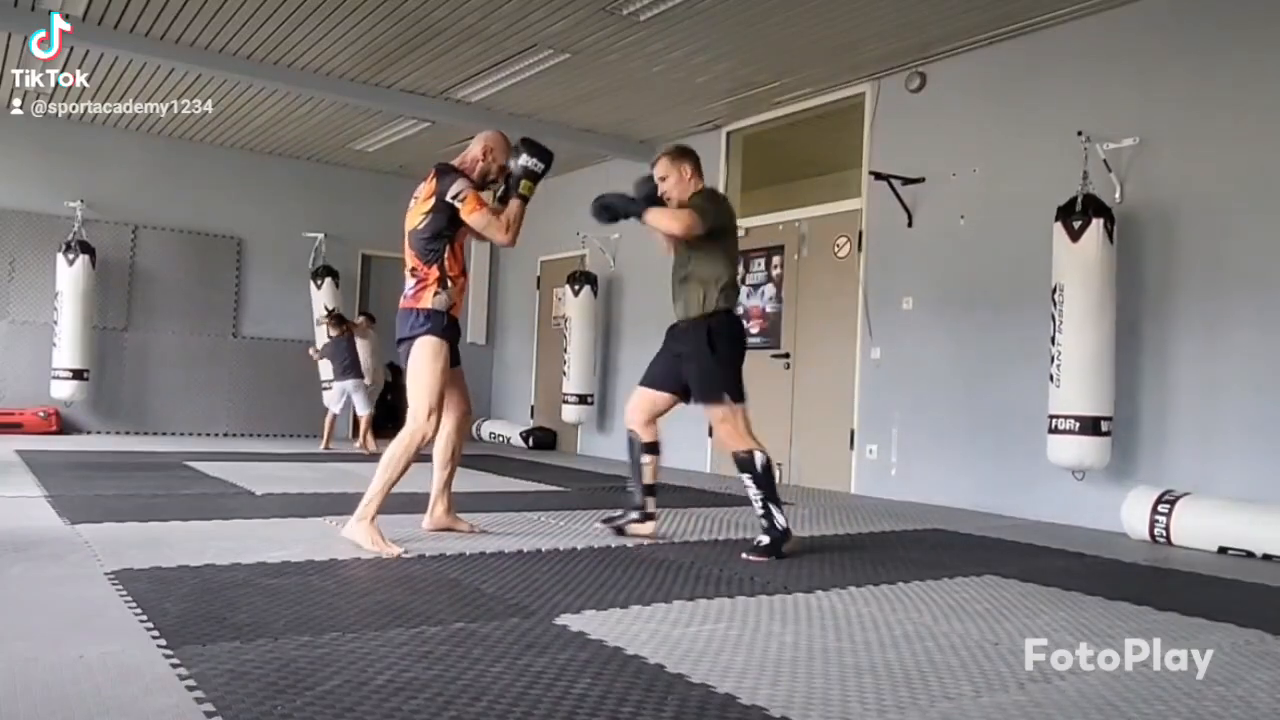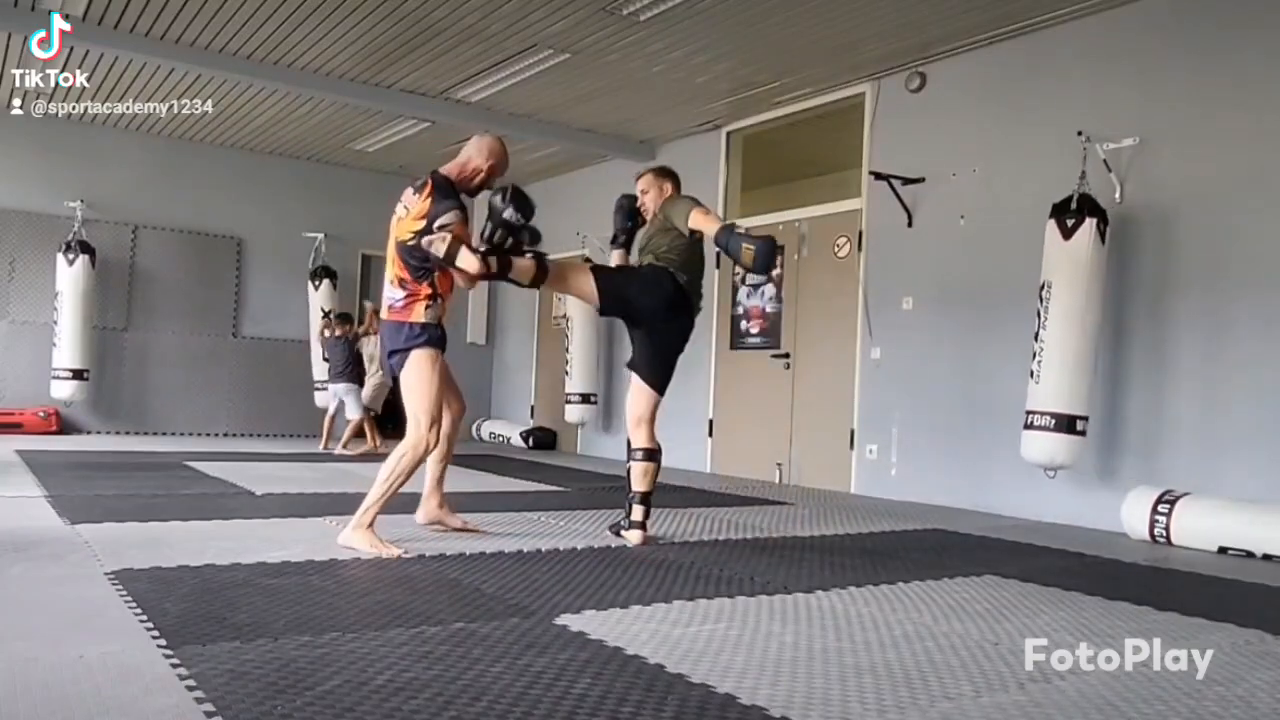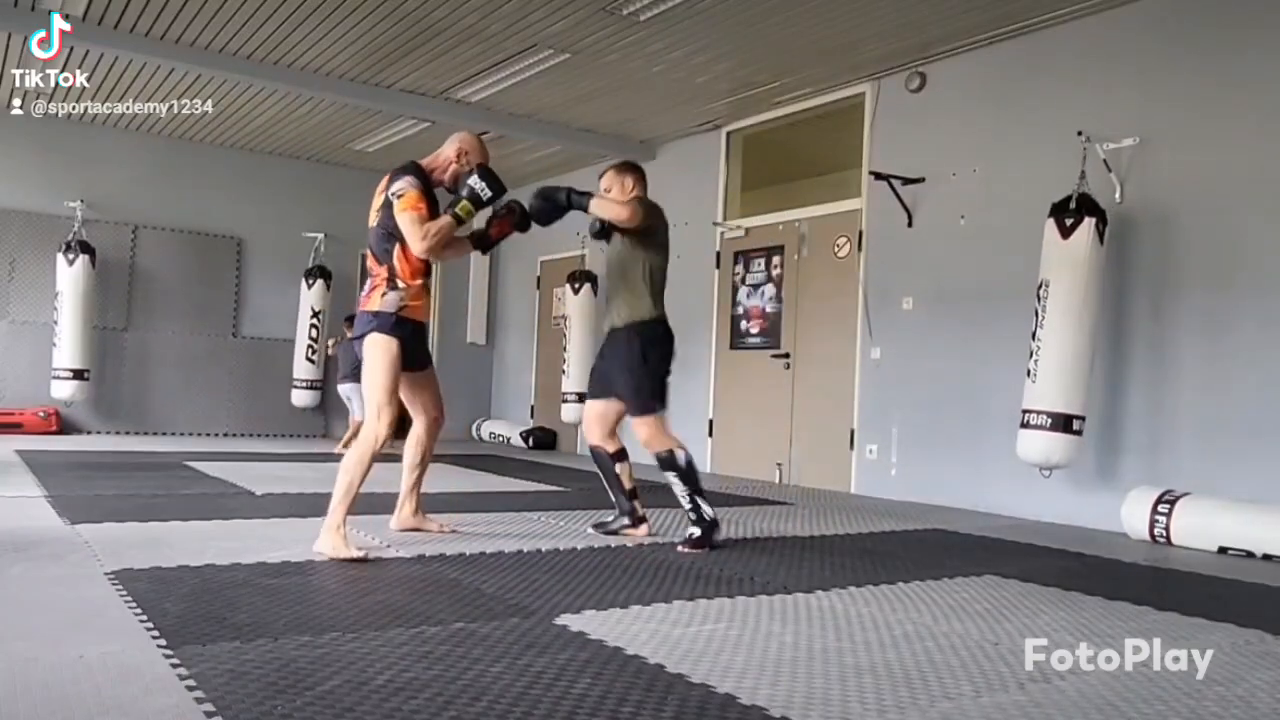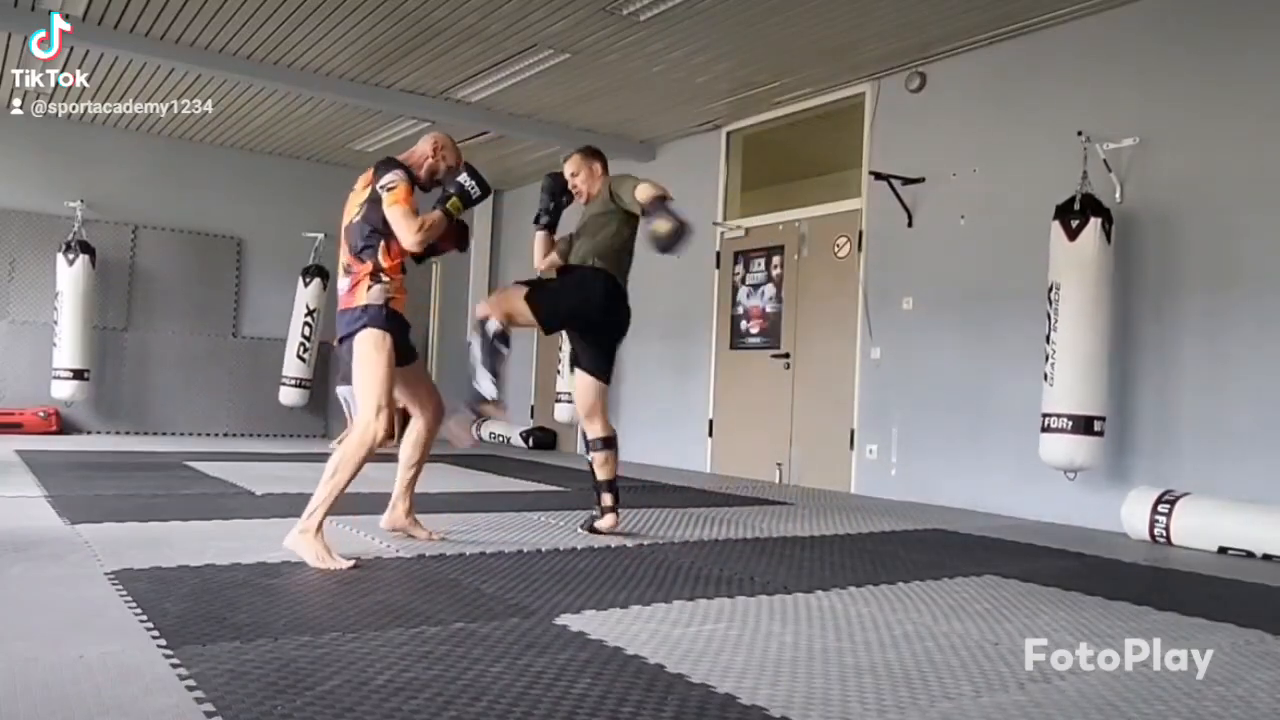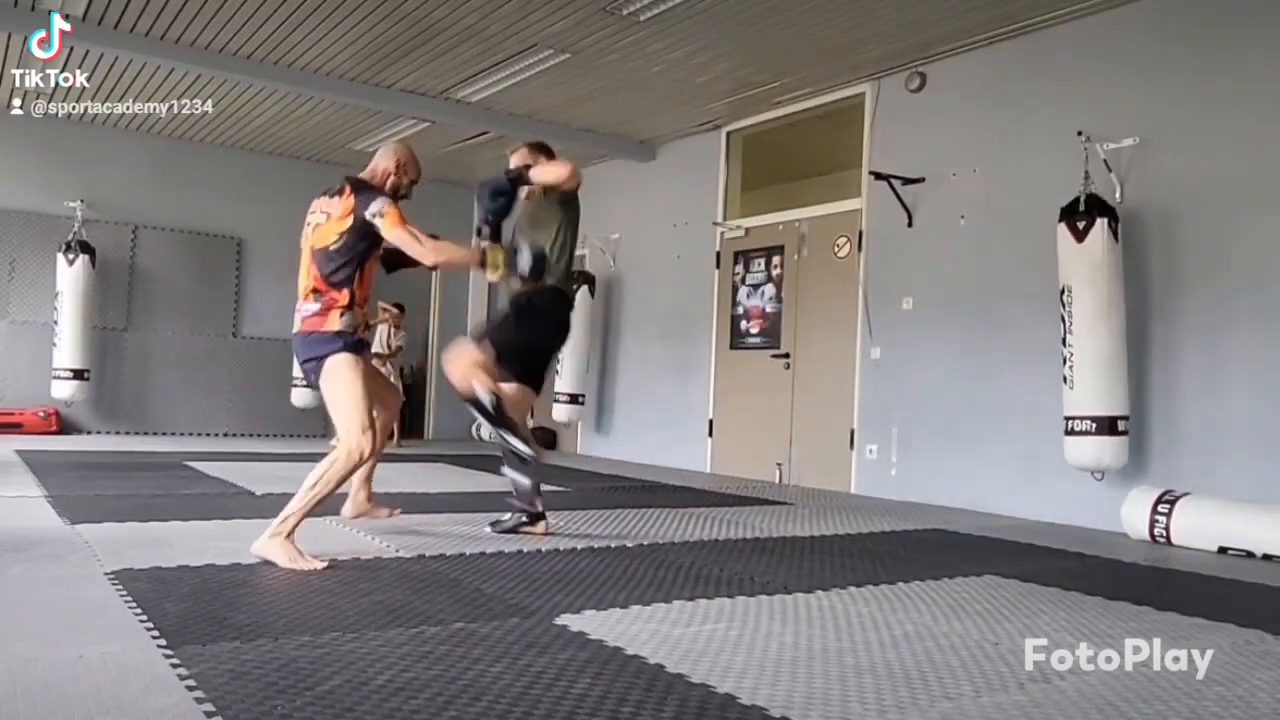
dt=0.4s
person 1, frame 1
left shoulder: (441, 186)
right shoulder: (453, 183)
left elbow: (480, 229)
right elbow: (505, 235)
left wrist: (510, 187)
right wrist: (526, 185)
left hip: (433, 317)
right hip: (427, 316)
left knee: (458, 413)
right knee: (423, 424)
left ankle: (440, 509)
right ankle: (362, 518)
person 1, frame 2
left shoulder: (424, 189)
right shoulder: (446, 205)
right elbow: (467, 276)
left wrist: (492, 247)
right wrist: (496, 243)
left hip: (404, 322)
right hip: (414, 326)
left knee: (453, 408)
right knee: (424, 436)
left ankle: (433, 503)
right ankle: (359, 525)
person 1, frame 3
left shoulder: (422, 189)
right shoulder: (407, 181)
left elbow: (437, 247)
right elbow: (421, 244)
left wrist: (486, 236)
right wrist: (466, 204)
left hip: (407, 321)
right hip: (384, 317)
left knee: (430, 416)
right knee: (380, 425)
left ankle: (407, 510)
right ankle: (331, 530)
person 1, frame 4
left shoulder: (384, 183)
right shoulder: (392, 175)
right elbow: (413, 237)
left wrist: (436, 245)
right wrist: (454, 204)
left hip: (385, 315)
right hip: (368, 313)
left knee: (429, 410)
right knee: (372, 424)
left ankle: (400, 510)
right ankle: (307, 529)
person 1, frame 5
left shoulder: (329, 199)
right shoulder: (371, 200)
right elbow: (428, 254)
left wrist: (390, 256)
right wrist: (498, 258)
left hip: (319, 333)
right hip: (331, 335)
left knee: (389, 401)
right knee: (359, 444)
left ankle: (360, 498)
right ankle: (277, 535)
person 2, frame 1
left shoulder: (708, 201)
right shoulder: (697, 207)
left elbow: (679, 224)
right elbow: (673, 242)
left wrist: (632, 208)
right wrist: (644, 205)
left hip: (713, 331)
right hip: (687, 332)
left knee: (731, 431)
right knee: (637, 413)
left ankle: (774, 526)
right ankle: (642, 511)
person 2, frame 2
left shoulder: (678, 207)
right shoulder: (656, 233)
left elbow: (702, 220)
right elbow: (620, 278)
left wrist: (730, 237)
right wrist: (622, 235)
left hip: (654, 287)
right hip: (676, 315)
left knee: (558, 273)
right knee: (640, 423)
left ankle: (496, 262)
right ankle: (636, 520)
person 2, frame 3
left shoulder: (647, 214)
right shoulder: (628, 235)
left elbow: (624, 212)
left wrist: (573, 197)
right wrist: (605, 236)
left hip: (642, 338)
right hip: (620, 338)
left knee: (652, 436)
right knee: (595, 429)
left ankle: (702, 518)
right ankle: (631, 515)
person 2, frame 4
left shoulder: (617, 189)
right shoulder: (584, 227)
left elbow: (651, 191)
right elbow: (543, 263)
left wrist: (658, 208)
right wrist: (548, 213)
left hip: (589, 288)
right hip: (609, 310)
left knee: (492, 309)
right knee: (591, 413)
left ankle: (486, 398)
right ankle: (607, 507)
person 2, frame 5
left shoulder: (556, 195)
right shoulder: (528, 213)
left elbow: (569, 172)
left wrist: (521, 175)
right wrist: (490, 229)
left hip: (540, 307)
right hip: (532, 309)
left knee: (459, 363)
right knee: (509, 414)
left ankle: (520, 450)
right ankle: (530, 510)
